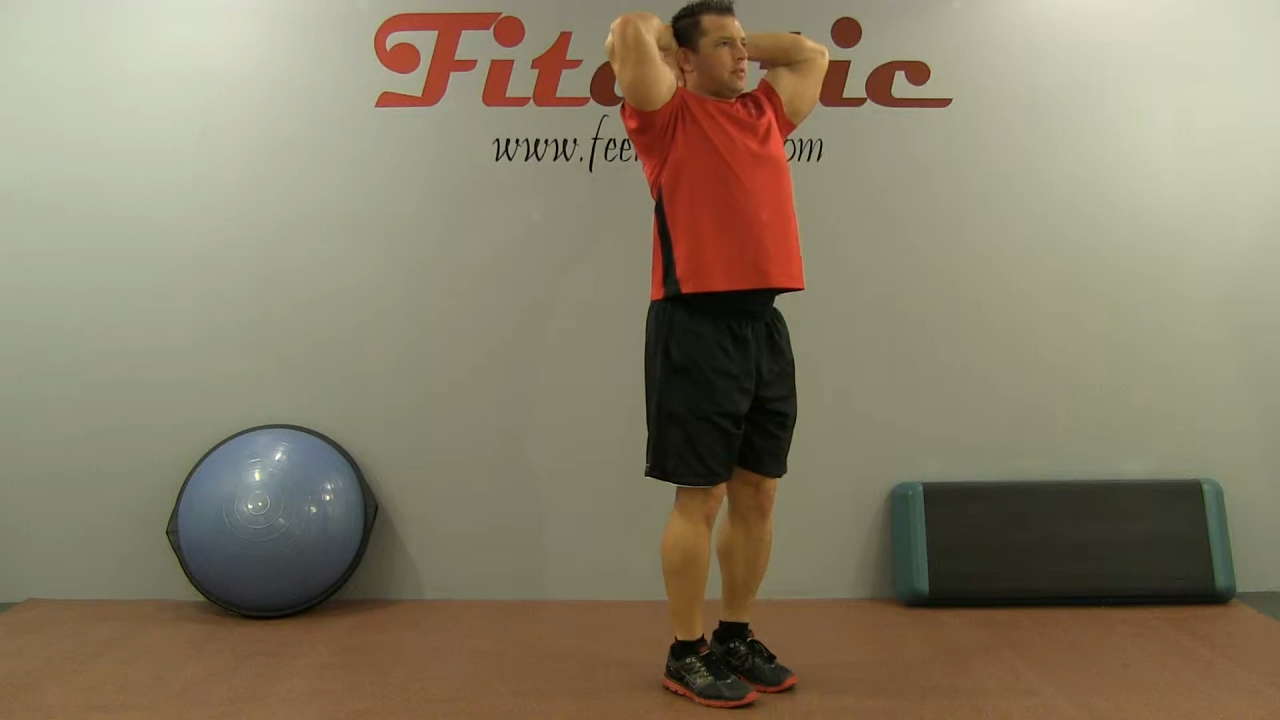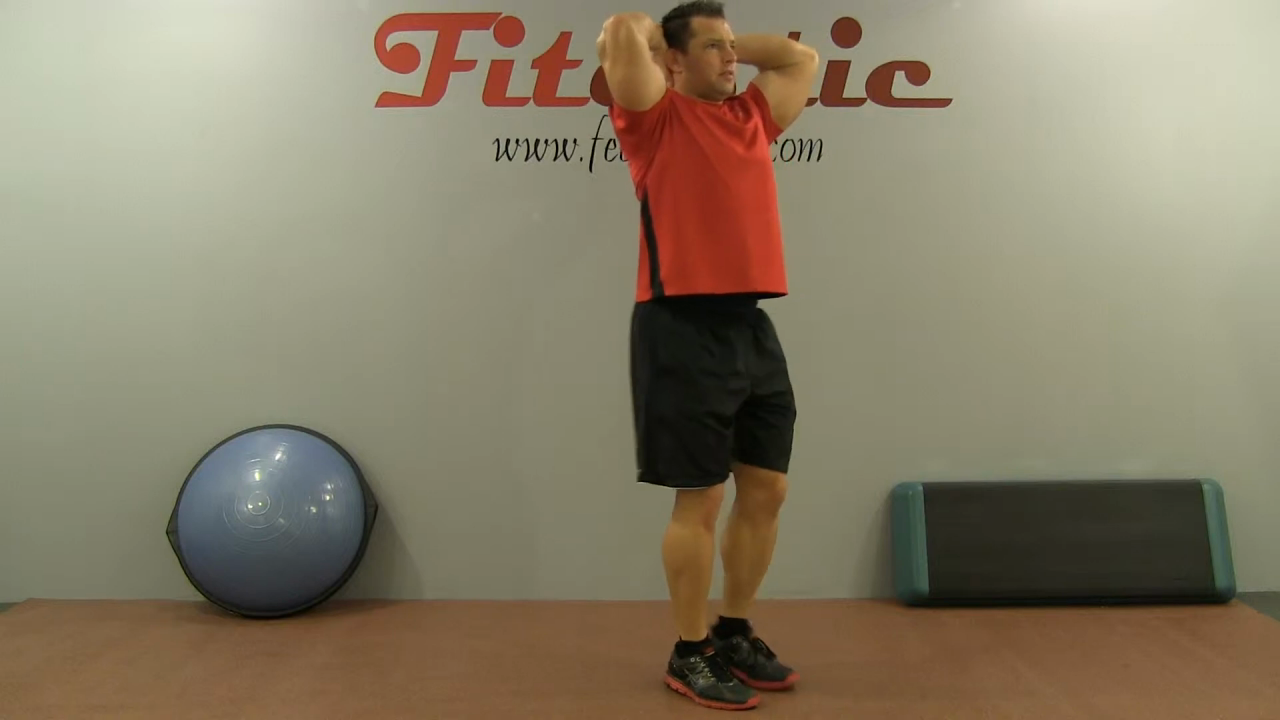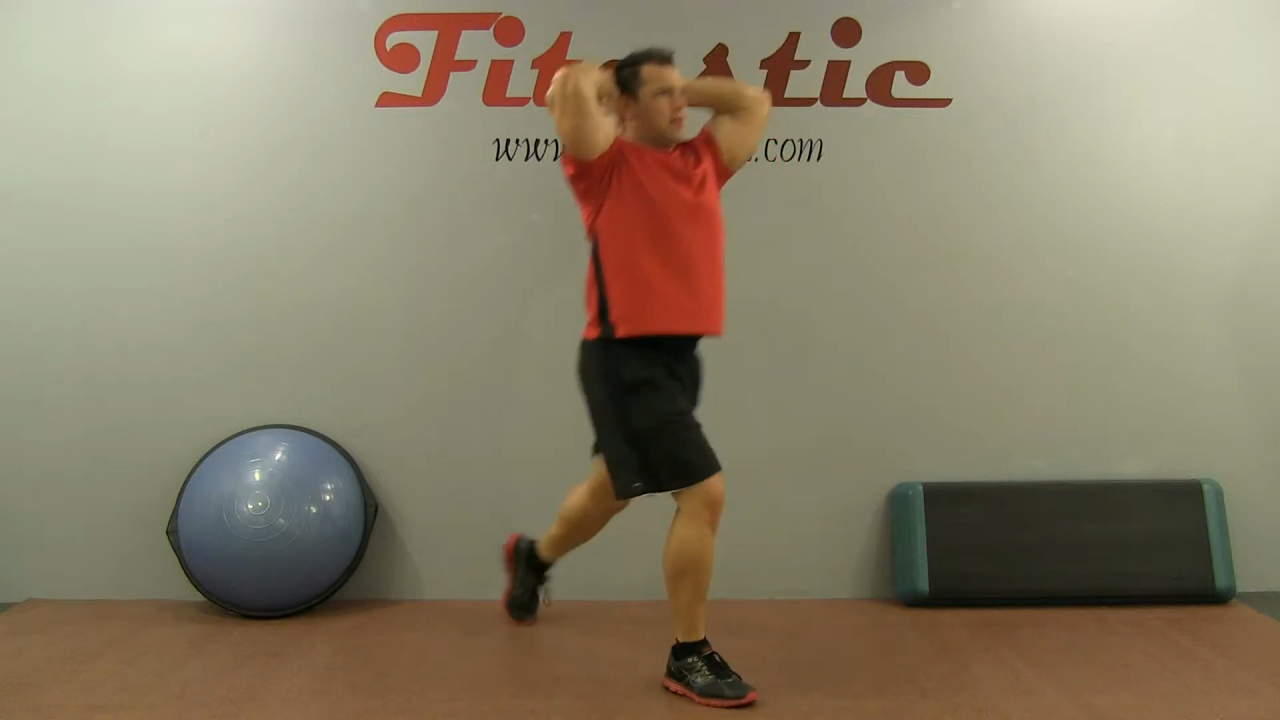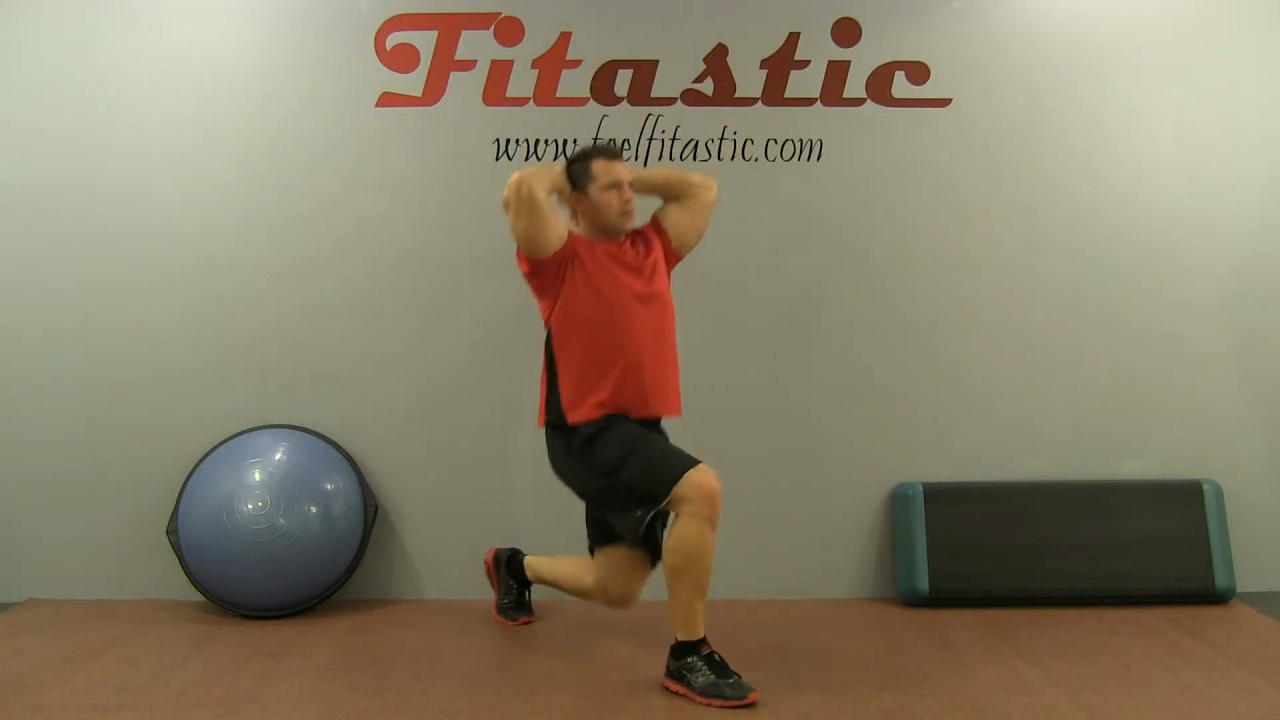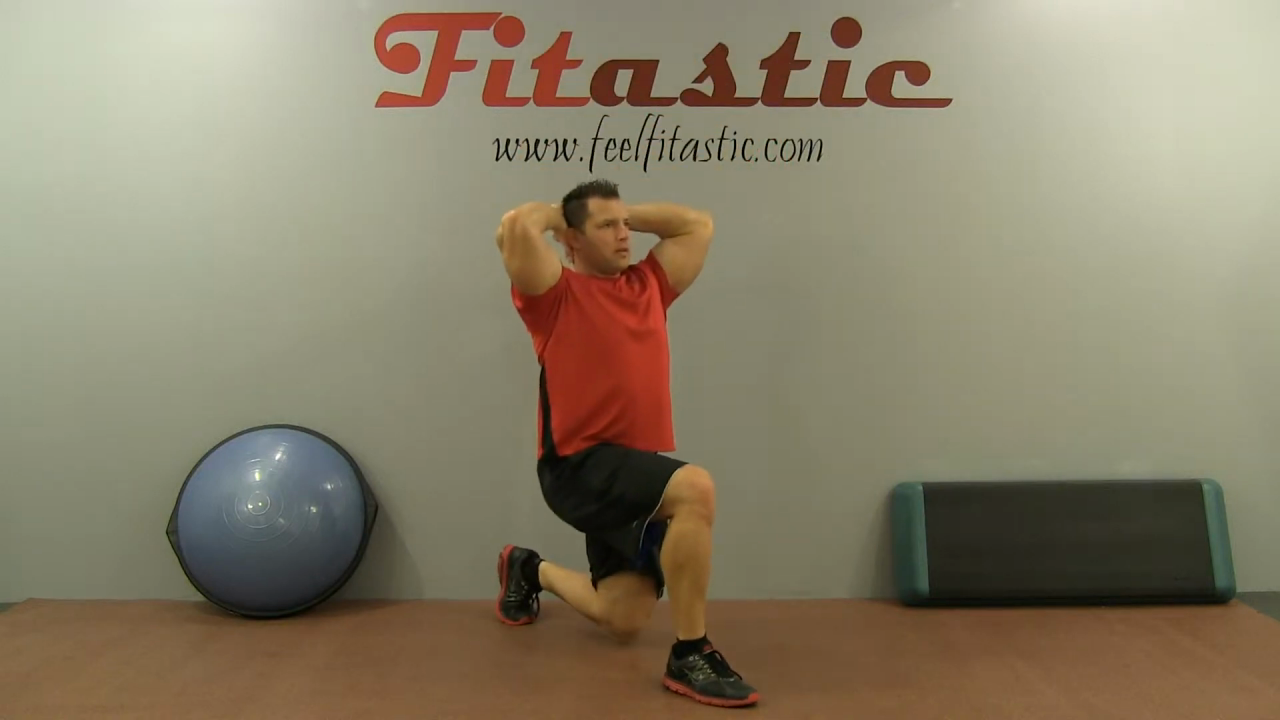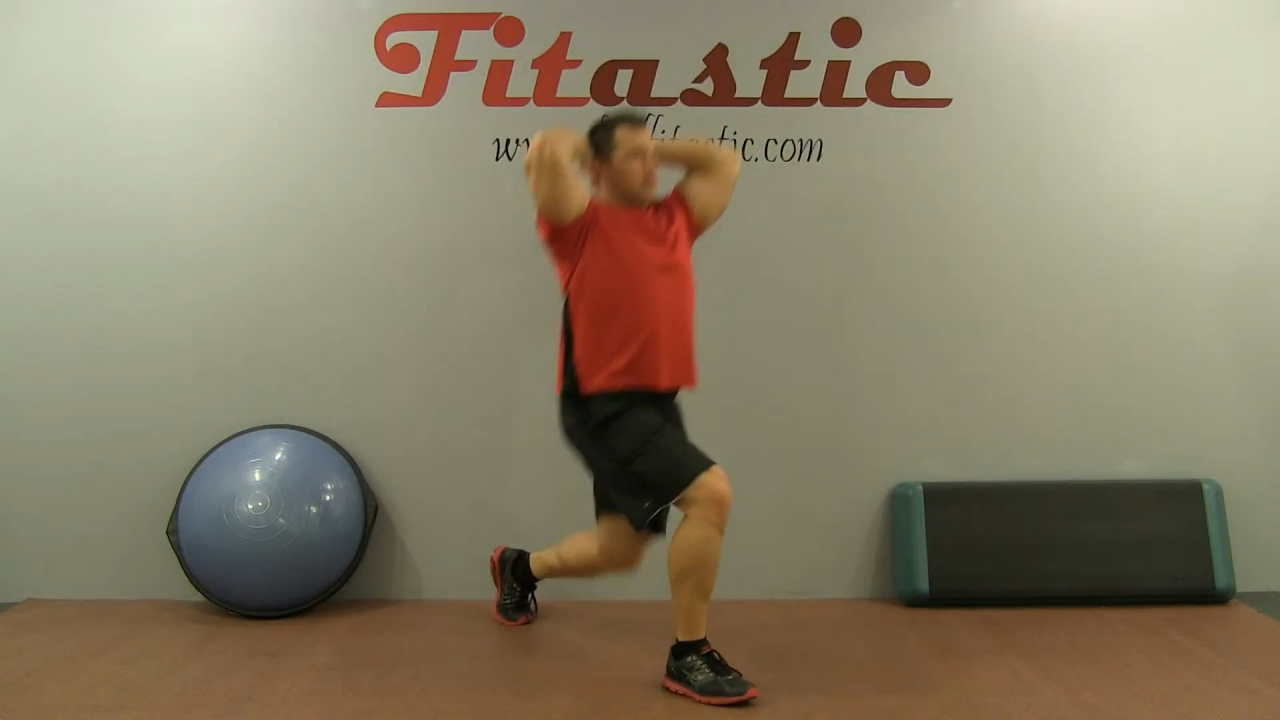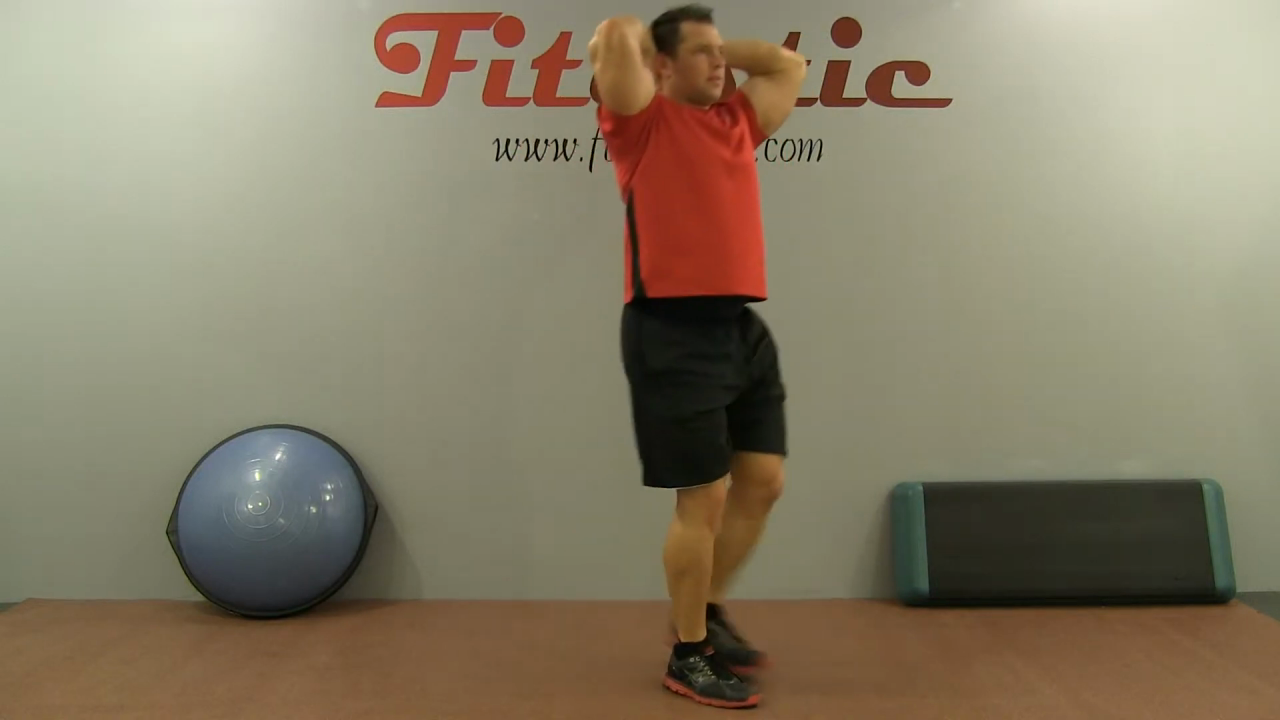
dt=0.5s
person 1, frame 1
left shoulder: (765, 112)
right shoulder: (669, 117)
left hip: (763, 324)
right hip: (696, 326)
left knee: (756, 496)
right knee: (699, 497)
left ankle: (735, 640)
right ankle: (686, 655)
person 1, frame 2
left shoulder: (752, 116)
right shoulder: (657, 118)
left elbow: (802, 58)
left hip: (750, 325)
right hip: (682, 328)
left knee: (766, 493)
right knee: (701, 498)
left ankle: (734, 636)
right ankle: (690, 655)
person 1, frame 3
left shoulder: (701, 162)
right shoulder: (608, 164)
left elbow: (754, 103)
right elbow: (568, 89)
left wrist: (682, 86)
right wrist: (609, 81)
left hip: (678, 354)
right hip: (624, 356)
left knee: (614, 485)
right knee: (704, 493)
left ankle: (531, 556)
right ankle: (689, 658)
person 1, frame 4
left shoulder: (652, 248)
right shoulder: (561, 258)
left elbow: (702, 188)
right elbow: (523, 190)
left wrist: (632, 176)
right wrist: (561, 176)
left hip: (642, 426)
right hip: (587, 430)
left knee: (617, 589)
right knee: (701, 490)
left ankle: (516, 567)
right ankle: (688, 655)
person 1, frame 5
left shoulder: (648, 286)
right shoulder: (556, 294)
left elbow: (699, 224)
right elbow: (516, 227)
left wrist: (625, 213)
right wrist: (557, 214)
left hip: (633, 464)
right hip: (578, 464)
left knee: (624, 620)
right knee: (694, 488)
left ankle: (529, 570)
right ankle: (690, 656)
person 1, frame 6
left shoulder: (674, 219)
right shoulder: (583, 225)
left elbow: (725, 162)
right elbow: (546, 153)
left wrist: (656, 147)
right wrist: (584, 143)
left hip: (659, 403)
right hip: (604, 407)
left knee: (619, 548)
right knee: (711, 493)
left ankle: (520, 567)
right ankle: (688, 654)
person 1, frame 7
left shoulder: (738, 121)
right shoulder: (643, 122)
left elbow: (790, 66)
left hip: (742, 325)
right hip: (671, 330)
left knee: (763, 482)
right knee: (704, 499)
left ankle: (710, 613)
right ankle: (688, 656)
